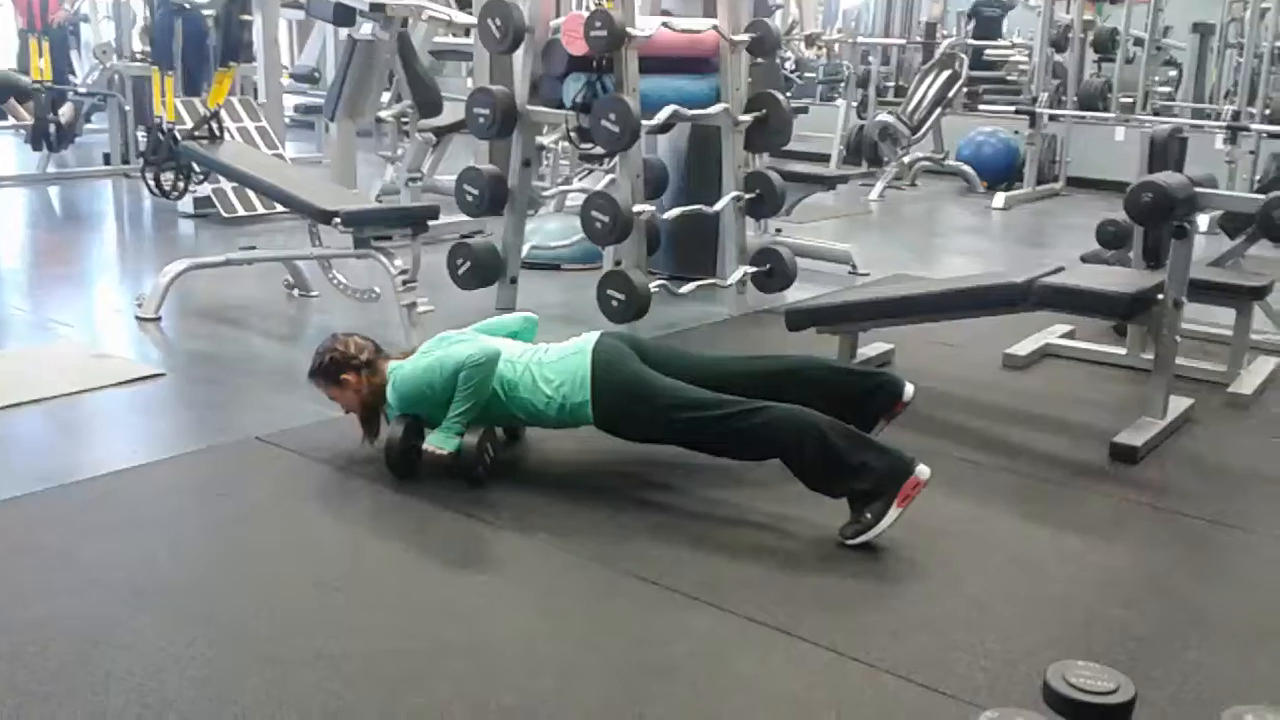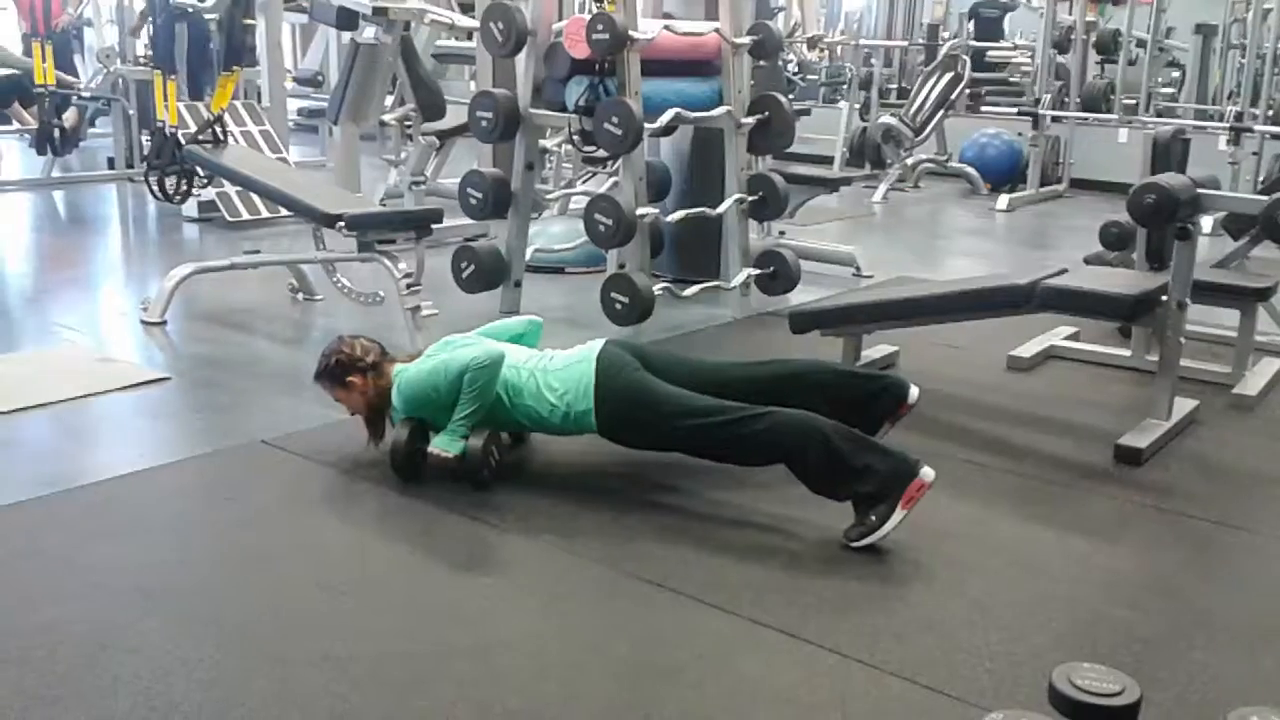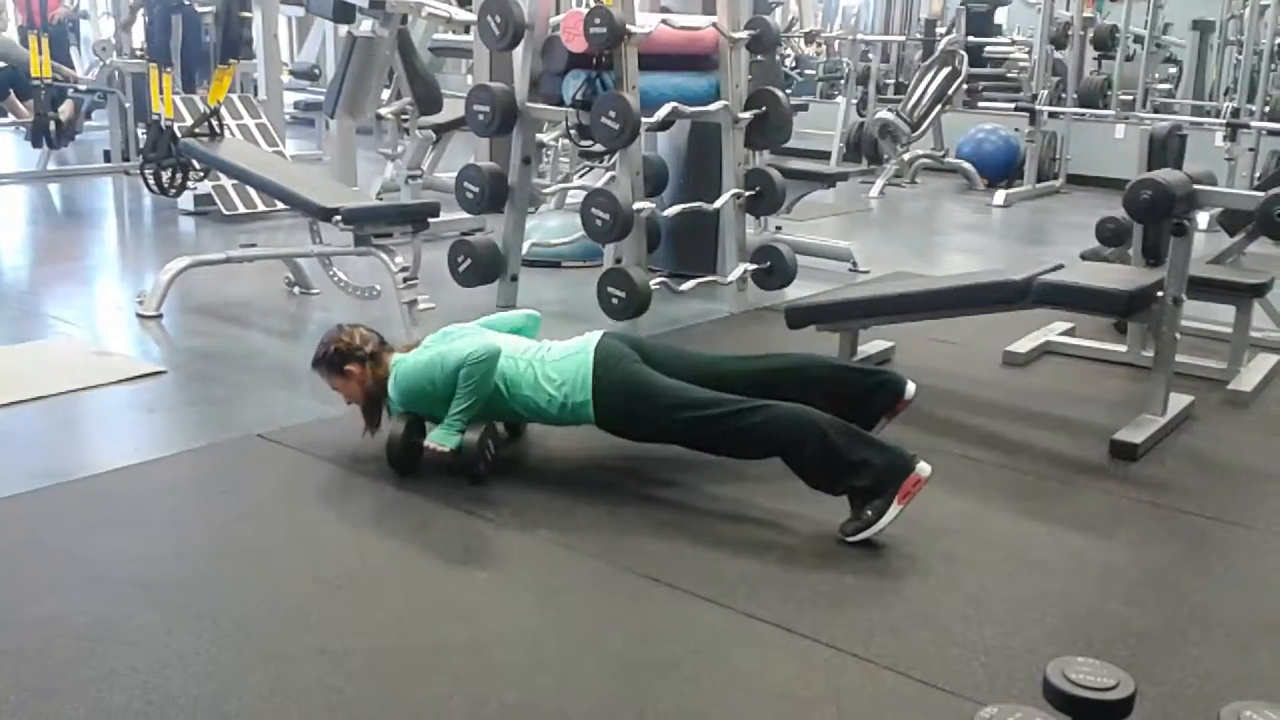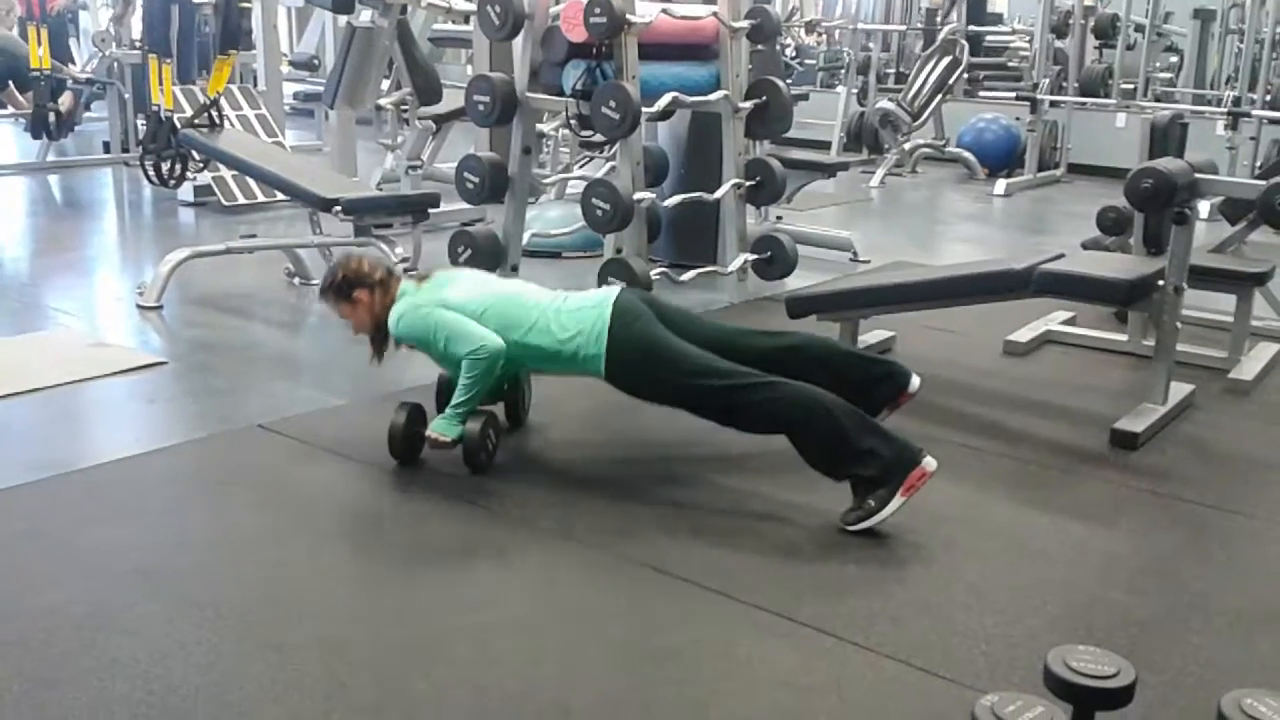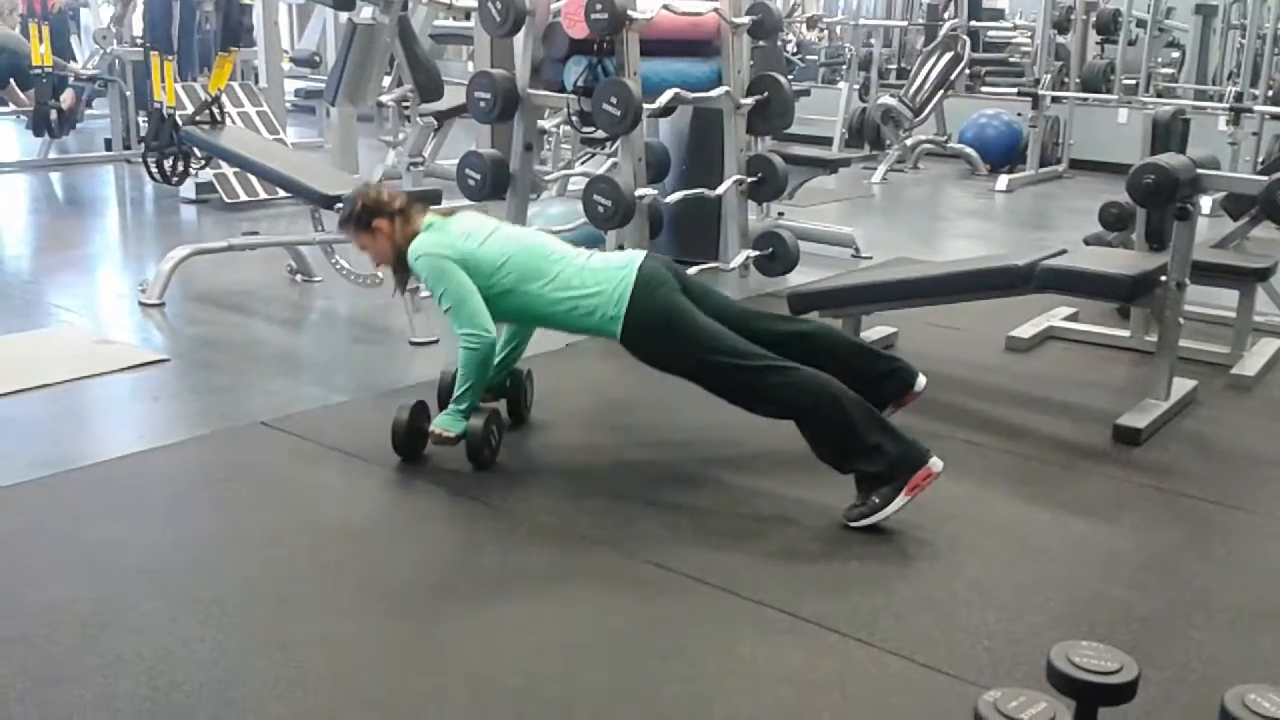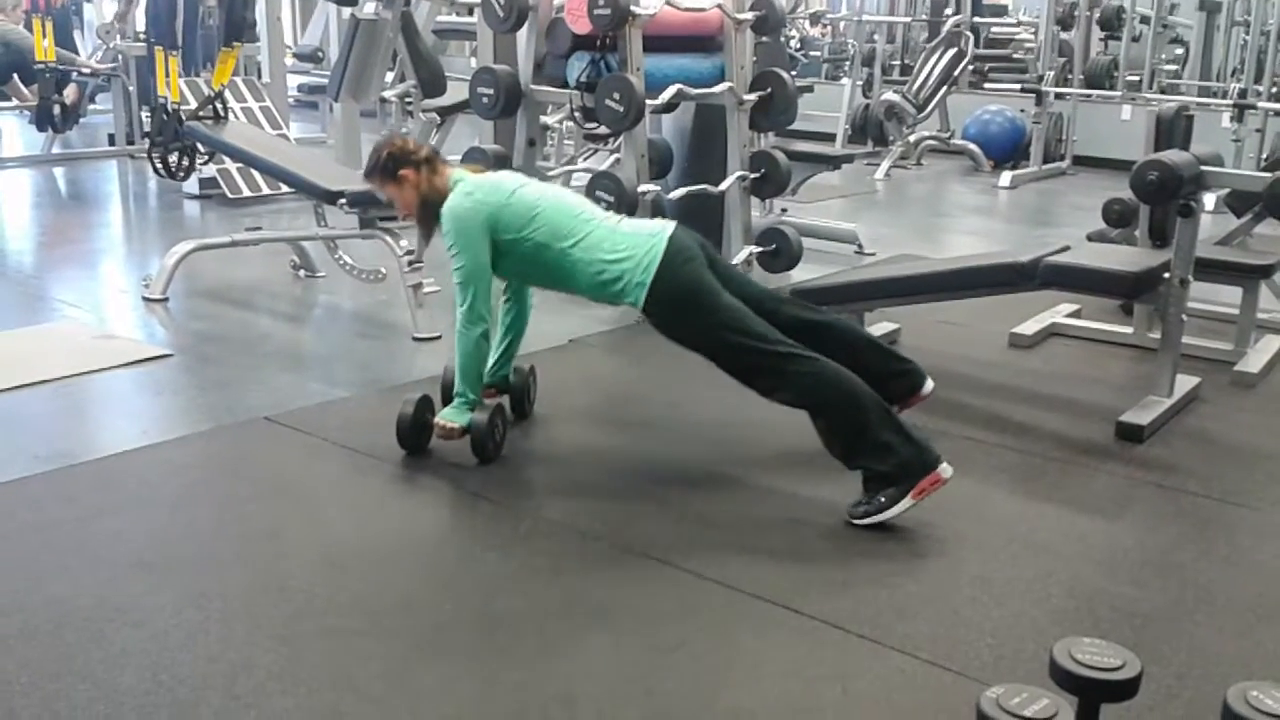
dt=0.3s
person 1, frame 1
left shoulder: (403, 387)
right shoulder: (428, 351)
left elbow: (483, 356)
right elbow: (524, 320)
left wrist: (452, 428)
left hip: (596, 387)
right hip: (599, 349)
left knee: (733, 419)
right knee: (739, 379)
left ankle: (882, 475)
right ankle: (878, 391)
person 1, frame 2
left shoulder: (408, 391)
right shoulder: (435, 352)
left elbow: (485, 361)
right elbow: (530, 324)
left wrist: (455, 433)
left hip: (600, 397)
right hip: (604, 356)
left knee: (737, 426)
right knee: (742, 382)
left ankle: (887, 478)
right ankle: (881, 395)
person 1, frame 3
left shoulder: (404, 380)
right shoulder: (432, 342)
left elbow: (483, 353)
right elbow: (529, 318)
left wrist: (452, 426)
left hip: (598, 388)
right hip: (603, 348)
left knee: (735, 418)
right knee: (741, 375)
left ankle: (884, 472)
right ankle: (880, 390)
person 1, frame 4
left shoulder: (408, 314)
right shoulder: (440, 278)
left elbow: (488, 349)
left wrist: (454, 418)
right wrist: (486, 388)
left hip: (611, 343)
right hip: (618, 305)
left knee: (750, 391)
right knee: (753, 349)
left ankle: (890, 465)
right ankle: (885, 382)
person 1, frame 5
left shoulder: (427, 252)
right shoulder: (460, 221)
left elbow: (480, 336)
left wrist: (459, 412)
right wrist: (497, 380)
left hip: (630, 309)
right hip: (641, 270)
left knee: (763, 376)
right knee: (769, 331)
left ankle: (896, 465)
right ankle: (892, 379)
person 1, frame 6
left shoulder: (462, 212)
right shoulder: (488, 188)
left elbow: (474, 316)
right elbow: (516, 289)
left wrist: (464, 405)
right wrist: (499, 373)
left hip: (656, 279)
right hip: (670, 242)
left knee: (782, 363)
right knee: (785, 317)
left ankle: (906, 469)
right ankle: (901, 382)
